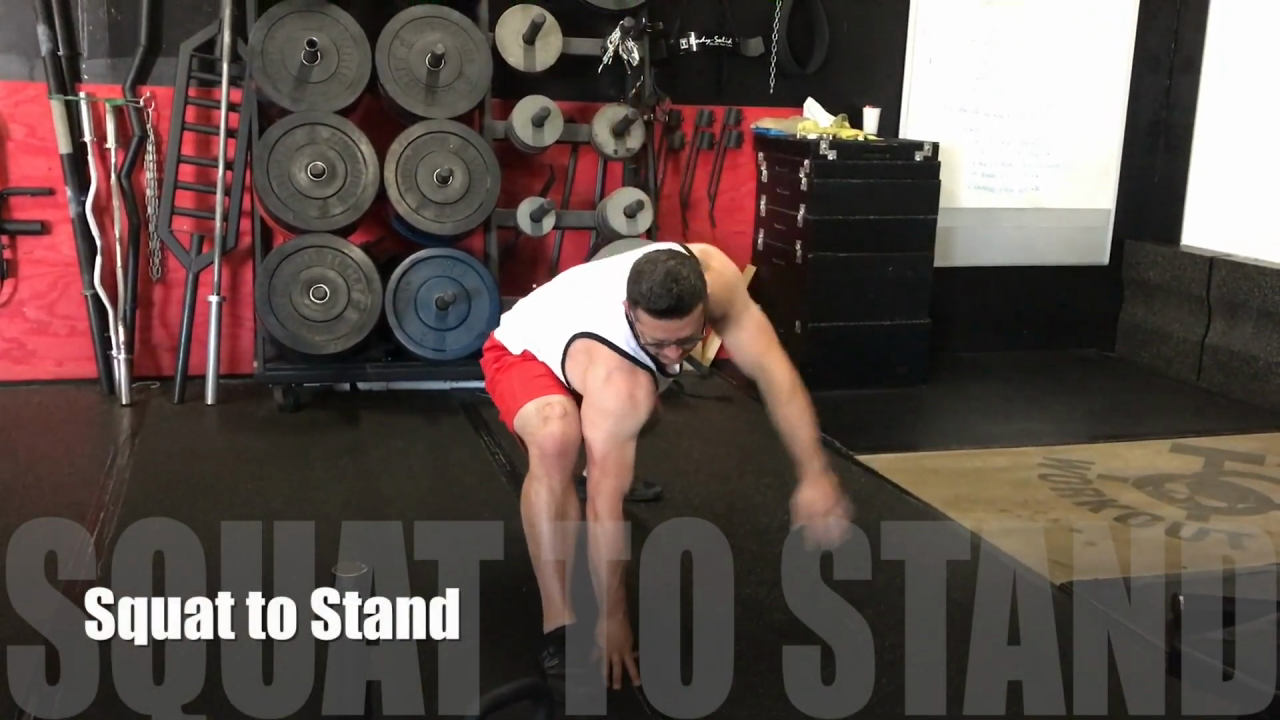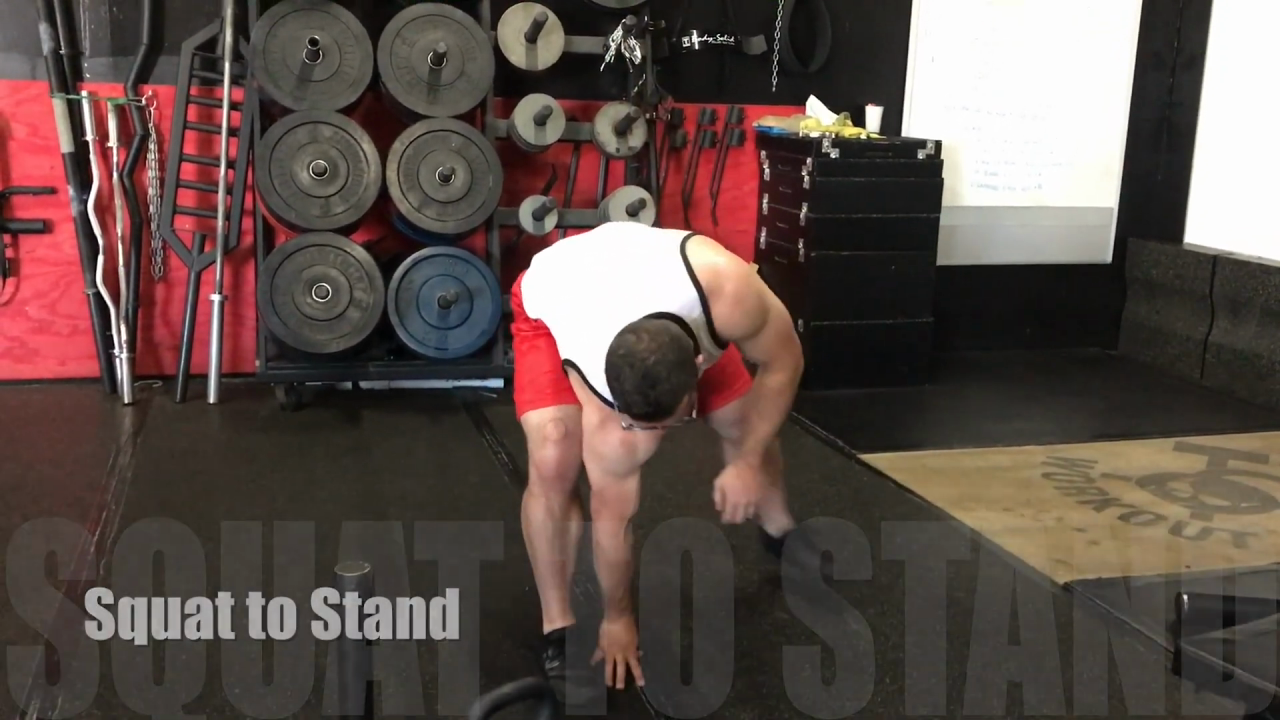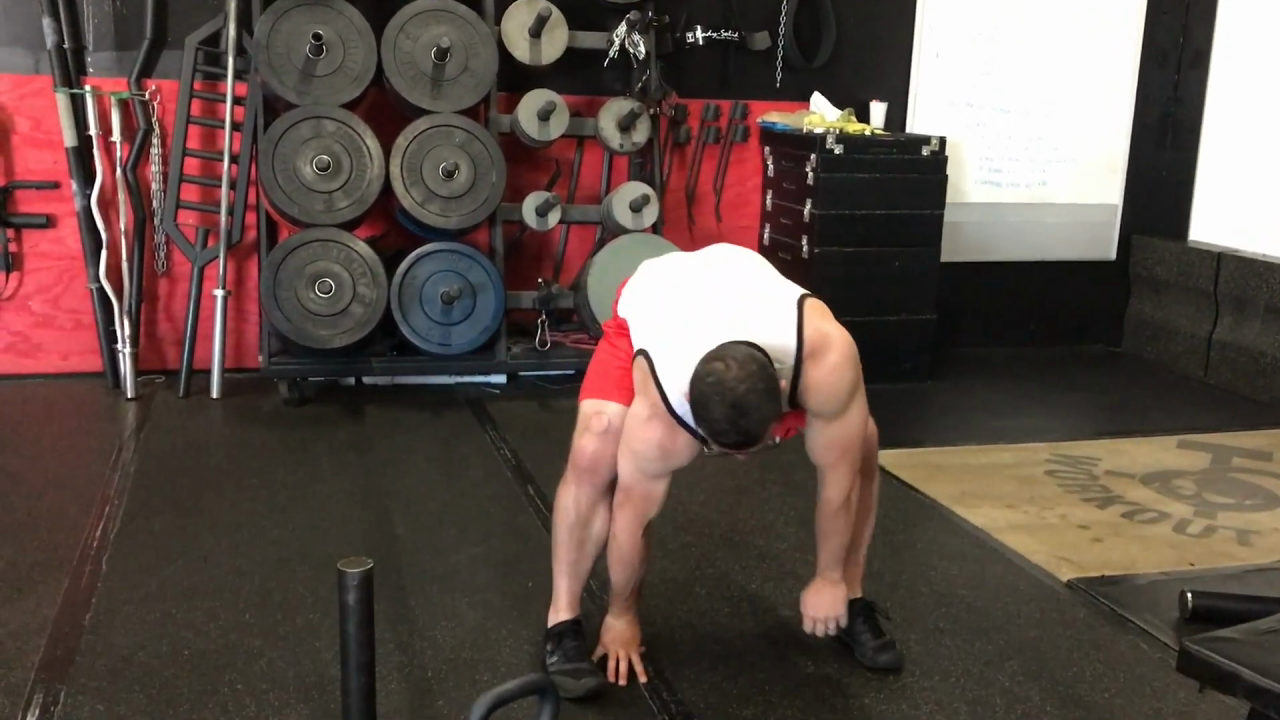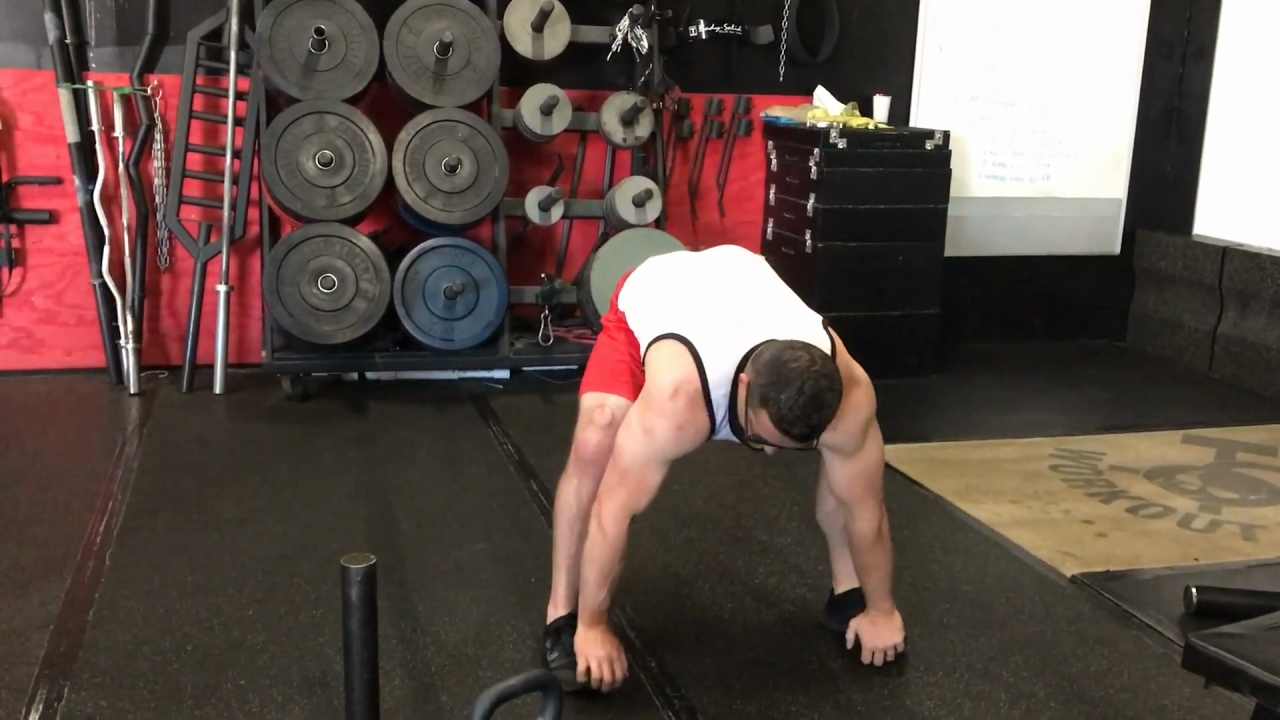
dt=0.5s
person 1, frame 1
left shoulder: (707, 271)
right shoulder: (615, 381)
left elbow: (772, 368)
right elbow: (605, 504)
left wrist: (814, 474)
right wrist: (613, 622)
right hip: (522, 351)
right knee: (554, 443)
right ankle: (557, 625)
person 1, frame 2
left shoulder: (722, 289)
right shoulder: (603, 395)
left elbow: (784, 362)
right elbow: (613, 516)
left wrist: (747, 462)
right wrist: (617, 619)
right hip: (550, 300)
left knee: (744, 425)
right knee: (552, 460)
left ankle: (778, 534)
right ankle: (558, 628)
person 1, frame 3
left shoulder: (826, 357)
right shoulder: (660, 410)
left elbow: (840, 476)
right elbow: (633, 514)
left wrist: (829, 580)
right wrist: (621, 616)
left knee: (859, 444)
right knee: (593, 456)
left ankle: (851, 602)
right ankle: (563, 622)
person 1, frame 4
left shoulder: (847, 394)
right shoulder: (679, 395)
left elbow: (865, 508)
right elbow: (613, 508)
left wrist: (882, 608)
right wrist: (593, 627)
left knee: (849, 454)
right knee: (594, 448)
left ankle: (847, 594)
right ankle: (563, 617)
